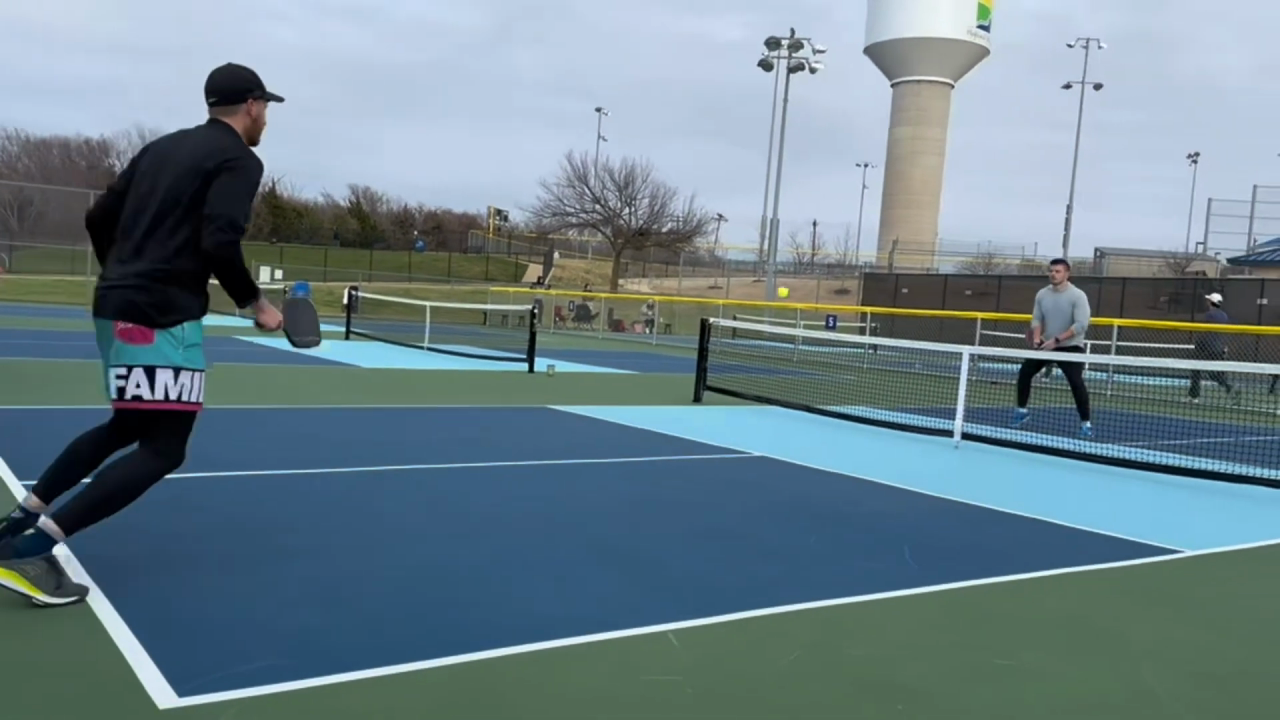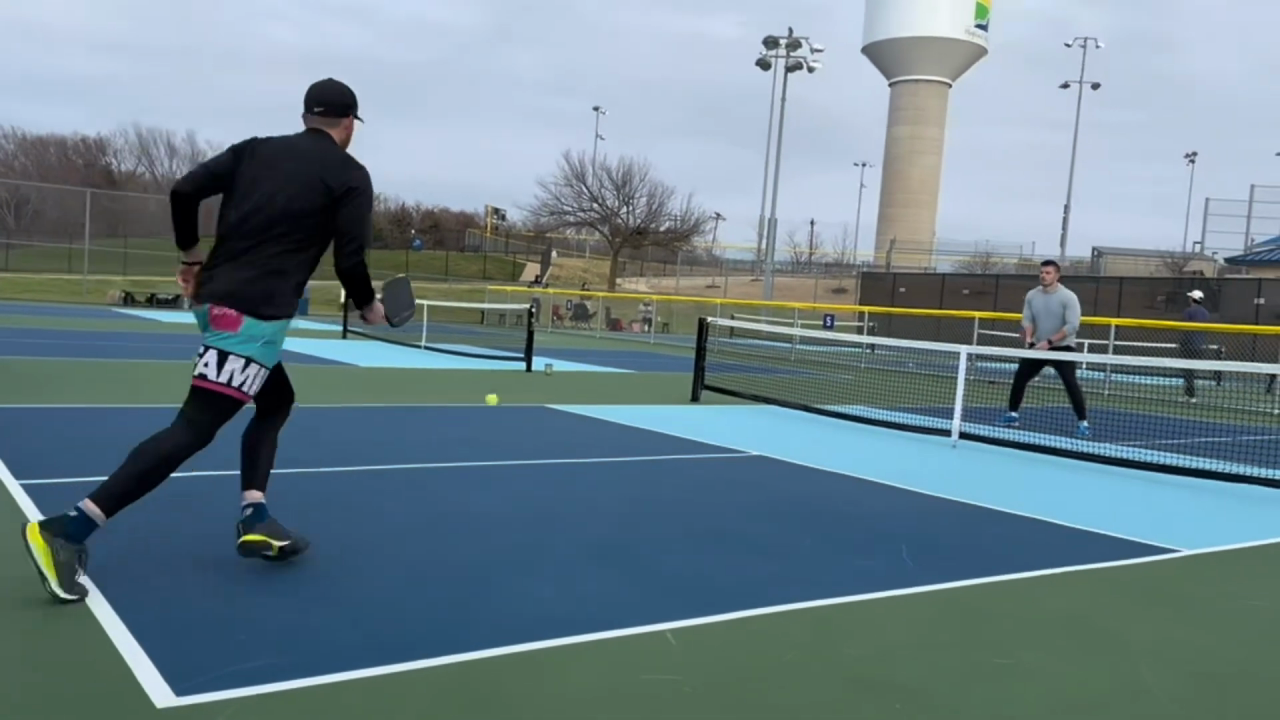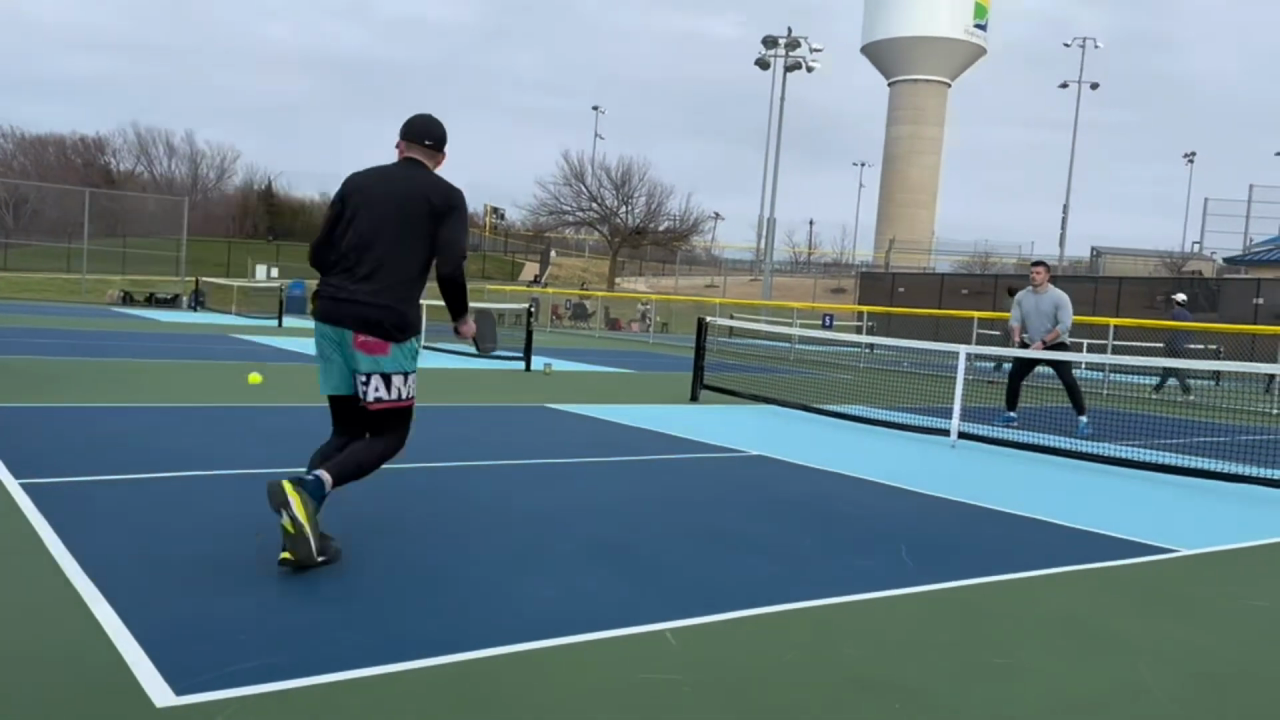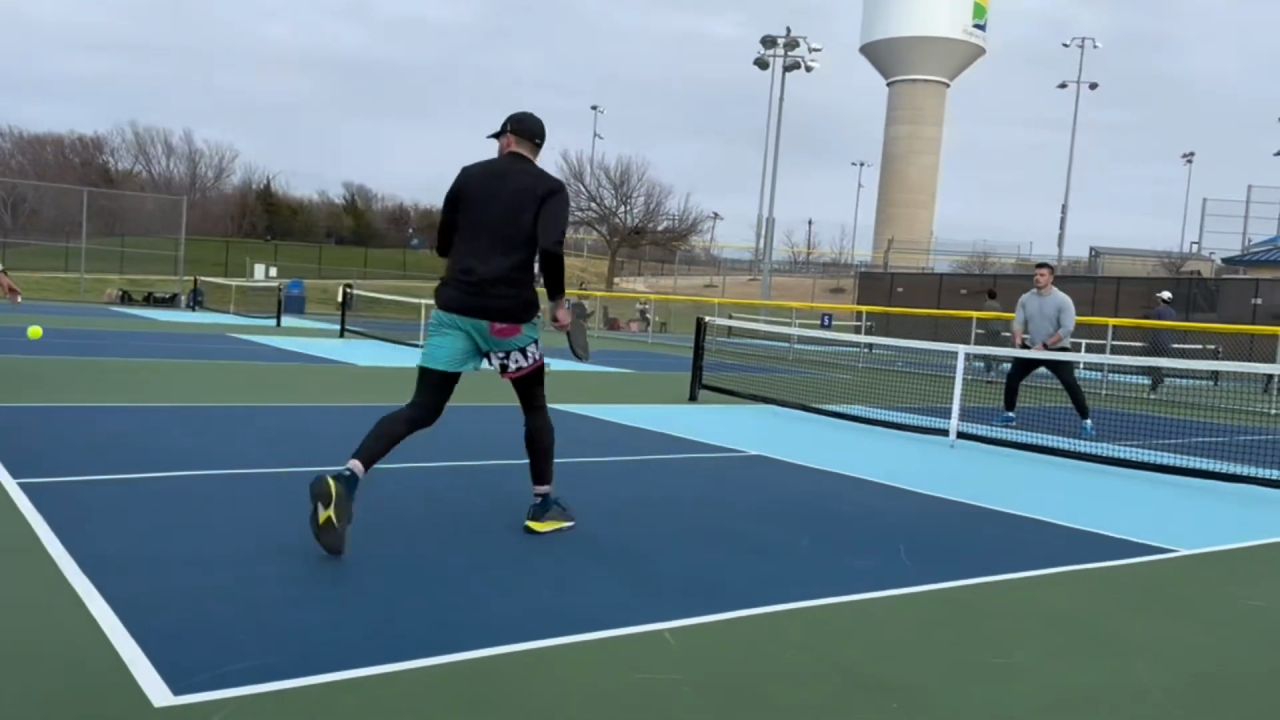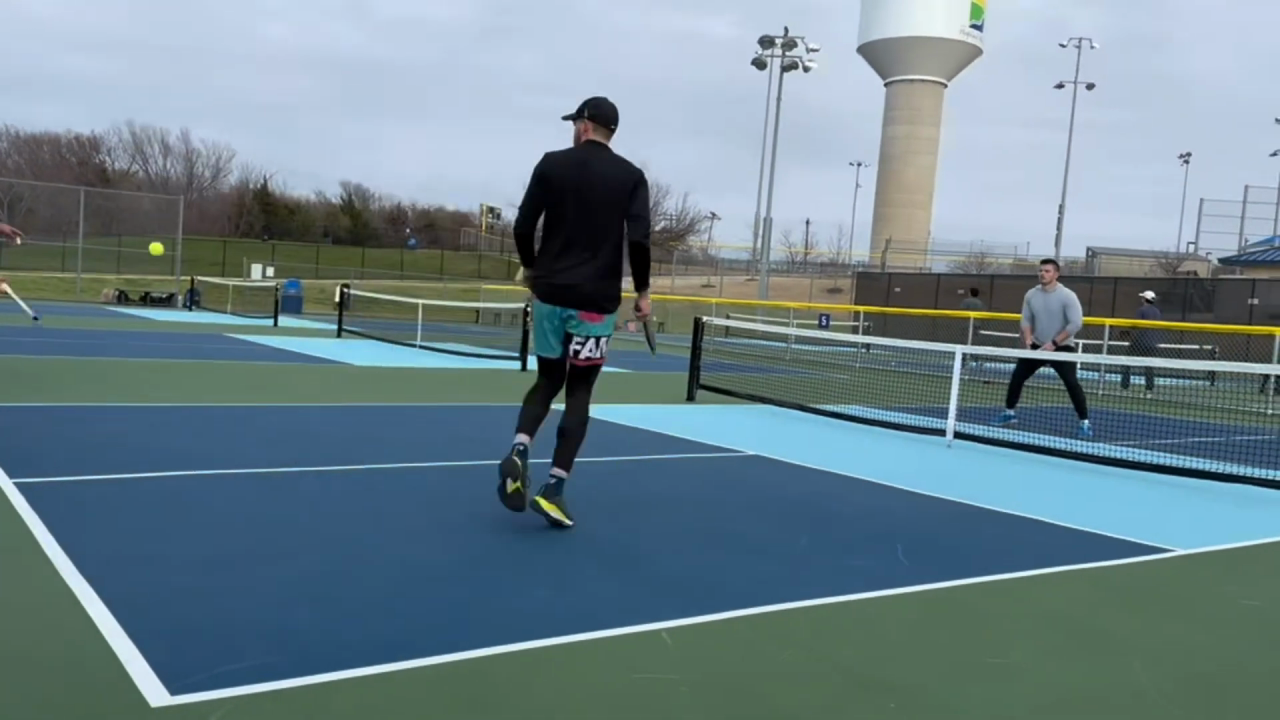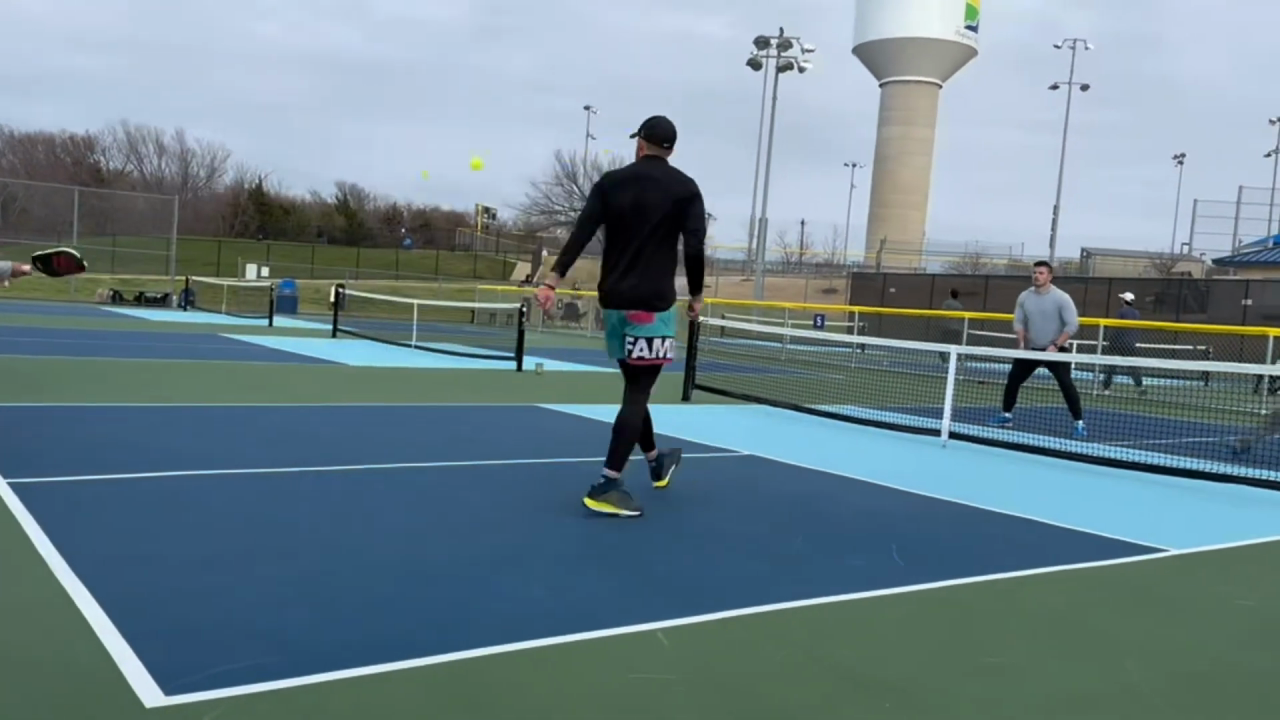
dt=0.2s
person 1, frame 1
left shoulder: (162, 149)
right shoulder: (240, 162)
left elbow: (99, 216)
right elbow: (217, 245)
right wrist: (256, 304)
left hip: (115, 307)
right hip: (165, 315)
left knee: (131, 426)
right knee: (162, 451)
person 1, frame 2
left shoulder: (253, 150)
right shoulder: (350, 175)
left elbow: (185, 190)
right elbow: (349, 260)
left wrist: (191, 256)
right wrist: (367, 306)
left hip: (215, 298)
right hip: (256, 310)
left knee: (278, 399)
right knee: (193, 427)
left ankle: (254, 517)
right ankle: (67, 529)
person 1, frame 3
left shoulder: (358, 182)
right shoulder: (447, 197)
left elbow: (319, 254)
right elbow: (449, 271)
right wrist: (463, 318)
left hip: (332, 317)
right hip: (387, 325)
left knee: (348, 433)
right knee: (388, 439)
left ankle: (303, 534)
right ankle: (305, 488)
person 1, frame 4
left shoulder: (468, 176)
right shoulder: (551, 188)
left elbow: (443, 244)
right elbow: (550, 248)
right wrist: (557, 303)
left hip: (454, 305)
right hip: (509, 312)
left knee: (422, 409)
right knee: (534, 403)
left ankle: (346, 479)
right ankle: (543, 503)
person 1, frame 5
left shoulder: (550, 165)
right shoulder: (630, 176)
left elbow: (523, 229)
right elbow: (639, 239)
left wrist: (535, 272)
right wrist: (642, 292)
left hip: (550, 294)
right hip: (596, 300)
left knee: (546, 382)
right knee: (577, 394)
left ankle: (518, 452)
right ankle: (553, 486)
person 1, frame 6
left shoulder: (610, 182)
right shoulder: (685, 187)
left elbow: (582, 232)
right elbow: (695, 249)
left wrist: (553, 278)
right wrist: (696, 295)
left hip: (613, 301)
right hip: (652, 304)
left knee: (640, 383)
right knee: (637, 392)
left ankle: (657, 462)
right ankle: (605, 486)
person 2, frame 1
left shoulder: (1078, 296)
right shoulder: (1042, 294)
left elbow: (1081, 325)
right elbow: (1037, 319)
left wrist: (1056, 340)
right wrist: (1036, 337)
left hip: (1071, 347)
right hip: (1046, 345)
left knee: (1077, 383)
right knee: (1025, 372)
left ankle: (1086, 423)
right ankle: (1022, 410)
person 2, frame 2
left shoulder: (1068, 297)
right shoulder: (1032, 296)
left elbow: (1072, 326)
right elbow: (1027, 319)
left wrist: (1049, 342)
right wrist: (1028, 337)
left hip: (1062, 347)
right hip: (1038, 345)
left knee: (1070, 382)
right knee: (1020, 377)
left ankle: (1083, 422)
right ankle: (1012, 415)
person 2, frame 3
left shoulder: (1060, 297)
right shoulder: (1021, 296)
left elbow: (1065, 325)
right elbow: (1015, 320)
left wrist: (1043, 342)
right wrist: (1016, 336)
left hip: (1056, 345)
right hip: (1030, 345)
left knee: (1068, 380)
right knee: (1013, 376)
left ankle: (1082, 419)
right ankle: (1011, 414)
person 2, frame 4
left shoulder: (1063, 300)
right shoulder: (1025, 299)
left elbow: (1067, 328)
right elbow: (1018, 322)
left wrist: (1044, 345)
right wrist: (1017, 338)
left hip: (1057, 349)
right hip: (1031, 347)
left knee: (1070, 383)
right knee: (1012, 377)
left ankle: (1086, 421)
right ankle: (1009, 414)
person 2, frame 5
left shoulder: (1068, 296)
right shoulder: (1031, 295)
left elbow: (1076, 324)
right elbow: (1026, 319)
left wrist: (1054, 343)
right wrist: (1027, 338)
left hip: (1062, 347)
right hip: (1037, 346)
left knee: (1072, 383)
right knee: (1017, 376)
left ankle: (1084, 422)
right ankle: (1009, 412)
person 2, frame 6
left shoulder: (1062, 298)
right shoulder: (1024, 297)
left elbow: (1072, 325)
right elbow: (1018, 322)
left wrist: (1055, 346)
right wrist: (1022, 342)
left hip: (1056, 349)
right hip: (1031, 348)
left knee: (1066, 383)
right knee: (1013, 379)
left ankle: (1079, 423)
right ankle: (1006, 415)
